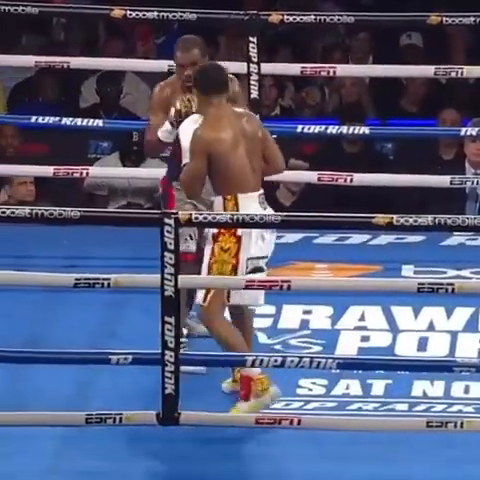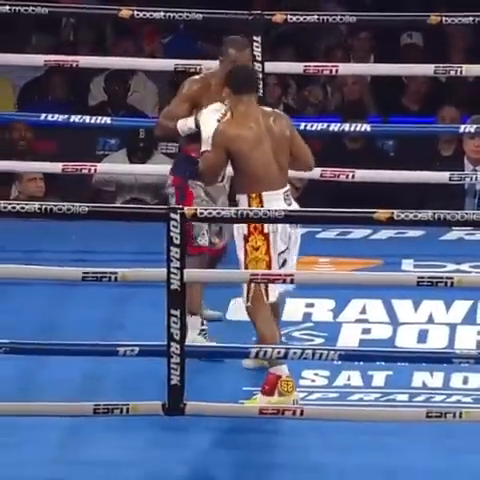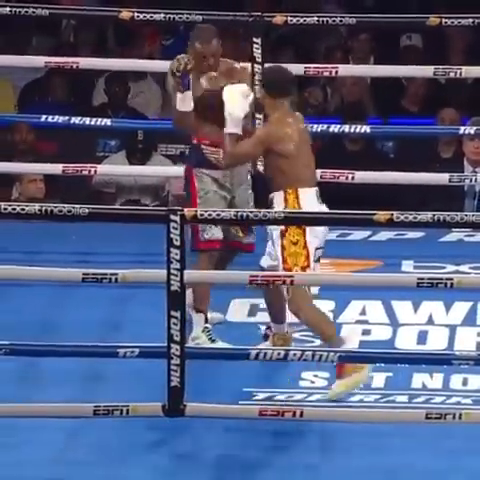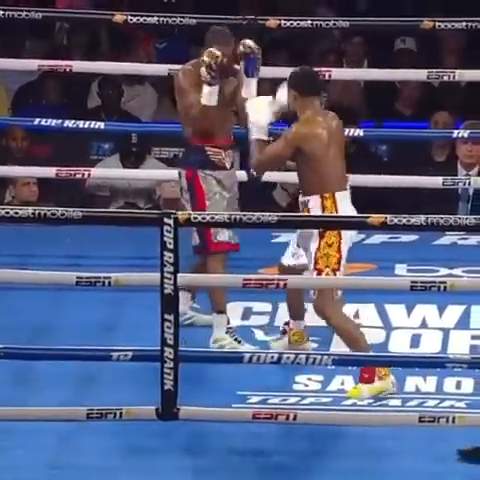
dt=0.7s
person 1, frame 1
left shoulder: (203, 134)
right shoulder: (250, 119)
left elbow: (191, 191)
right elbow: (277, 165)
left wrist: (188, 156)
right hip: (259, 211)
left knee: (210, 309)
right knee: (238, 300)
left ankle: (255, 379)
right ankle: (246, 371)
person 1, frame 2
left shoulder: (227, 130)
right shoulder: (279, 119)
left elbow: (208, 177)
right elbow: (306, 162)
left wrist: (207, 139)
right hip: (285, 206)
left knee: (257, 301)
right knee: (270, 289)
left ankle: (281, 381)
right ankle: (268, 348)
person 1, frame 3
left shoulder: (273, 130)
right shoulder: (296, 122)
left elbow: (230, 160)
left wrist: (233, 119)
left hip: (297, 213)
right hip: (296, 209)
left knee: (297, 298)
left ankle: (350, 360)
right ankle: (280, 337)
person 1, frame 4
left shoulder: (302, 131)
right shoulder: (331, 121)
left elbow: (260, 163)
left wrist: (258, 124)
left hip: (329, 217)
right hip: (317, 213)
left knee: (325, 304)
right knee: (290, 271)
left ankle: (377, 371)
right ankle: (296, 334)
person 2, frame 1
left shoulder: (228, 86)
right shoulder: (164, 92)
right elbow: (150, 148)
right wrist: (173, 121)
right hip: (182, 183)
right knee: (186, 259)
left ankle: (186, 317)
person 2, frame 2
right shoulder: (197, 87)
right elbow: (162, 127)
right wrist: (197, 121)
right hip: (189, 176)
left knee: (216, 248)
right knee: (198, 250)
left ankle: (191, 303)
right ankle: (194, 331)
person 2, frame 3
left shoulder: (238, 72)
right shoulder: (180, 78)
right elbow: (184, 126)
left wrist: (223, 92)
right wrist: (183, 86)
left hip: (236, 162)
right hip: (203, 165)
left knee: (237, 240)
right knee: (209, 245)
left ankle: (194, 297)
right ankle: (200, 330)
person 2, frame 4
left shoulder: (233, 74)
right shoulder: (187, 75)
right elbow: (202, 124)
left wrist: (250, 70)
right wrist: (210, 80)
left hip: (226, 163)
right hip: (200, 166)
left knee: (213, 244)
right knee: (216, 245)
left ankle: (182, 305)
right ankle: (222, 332)
